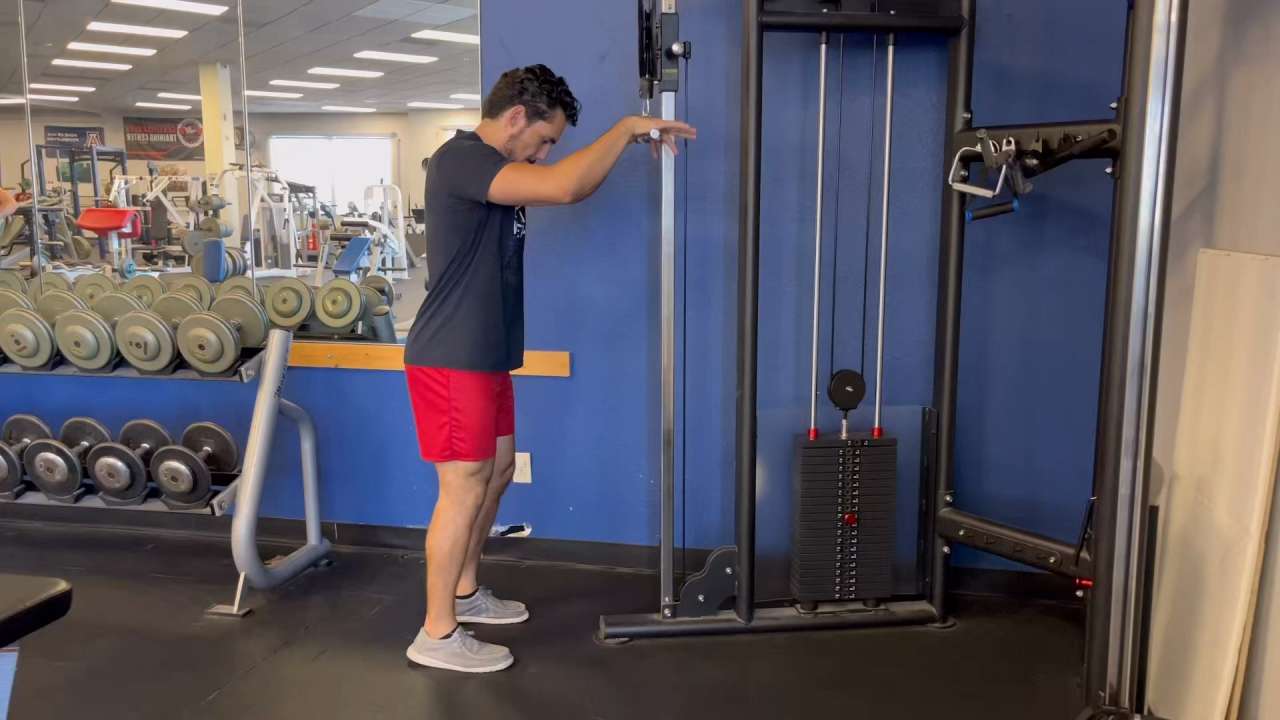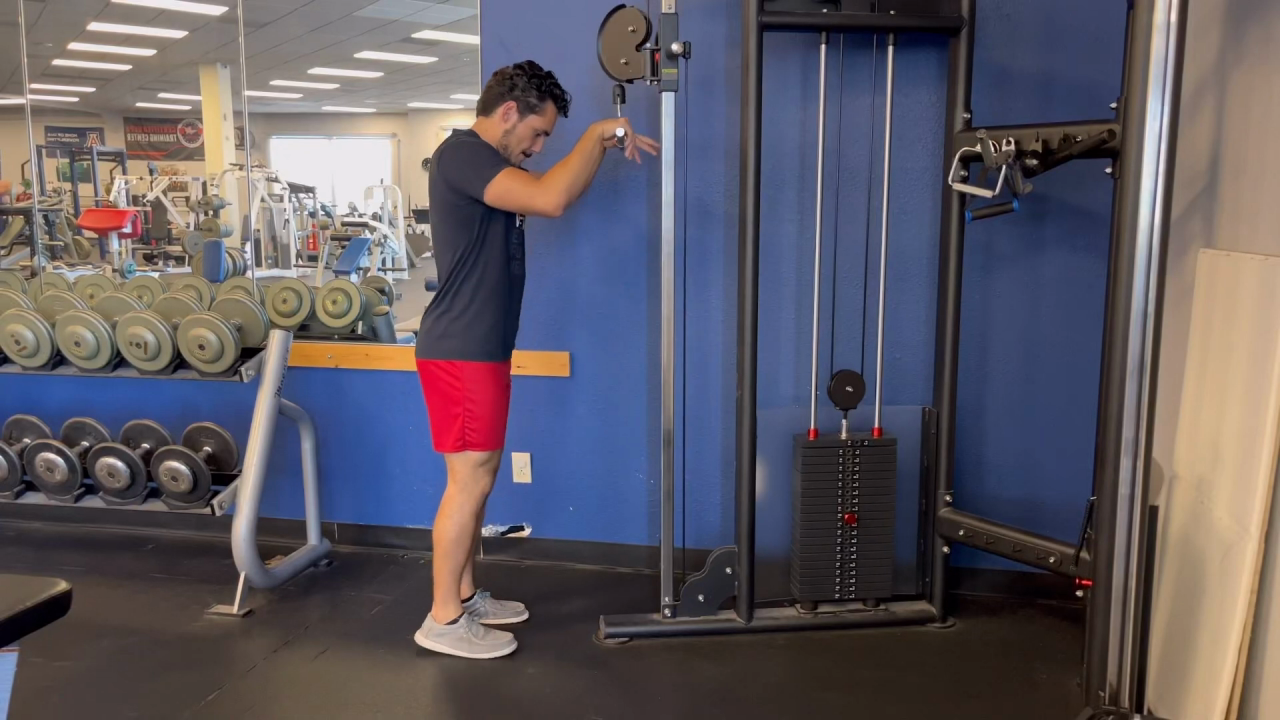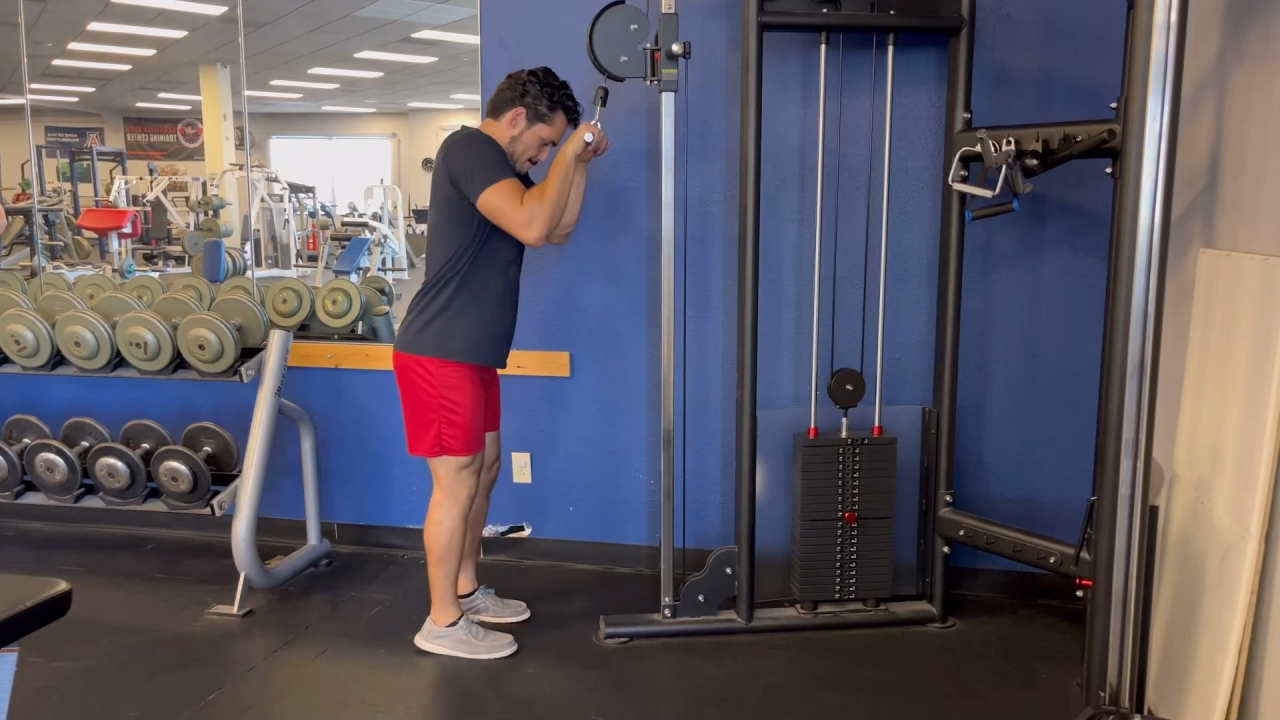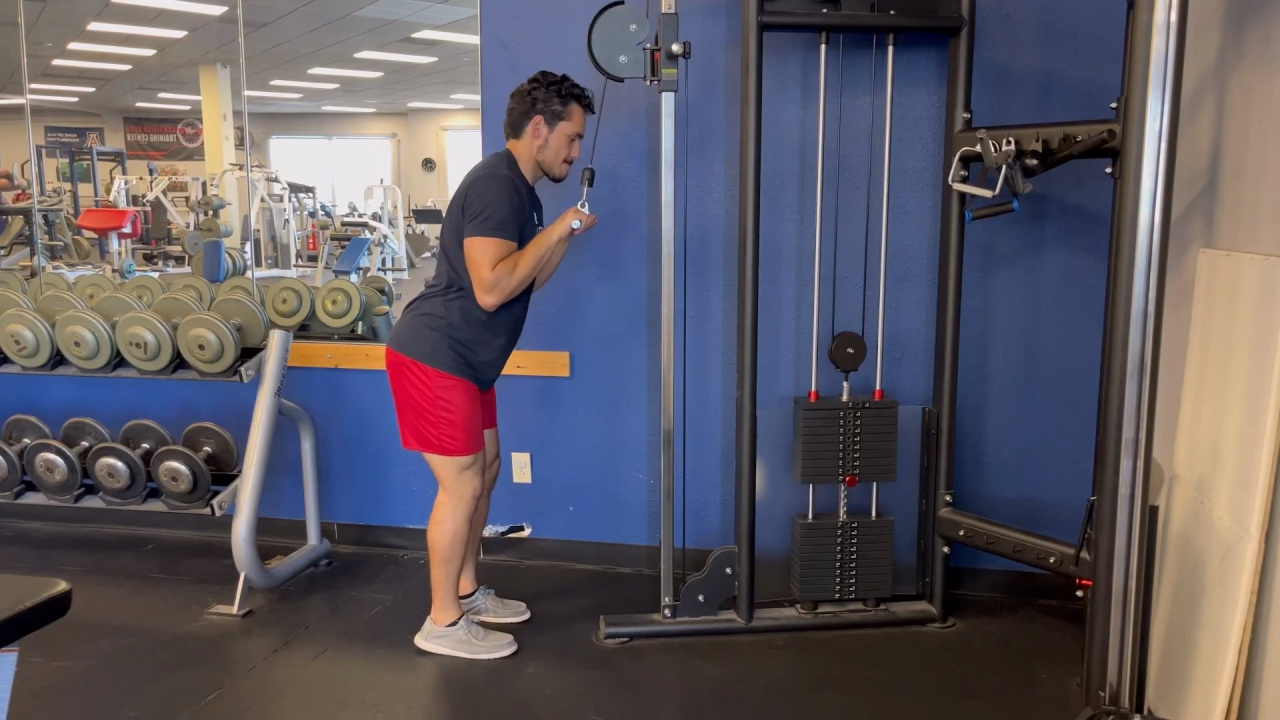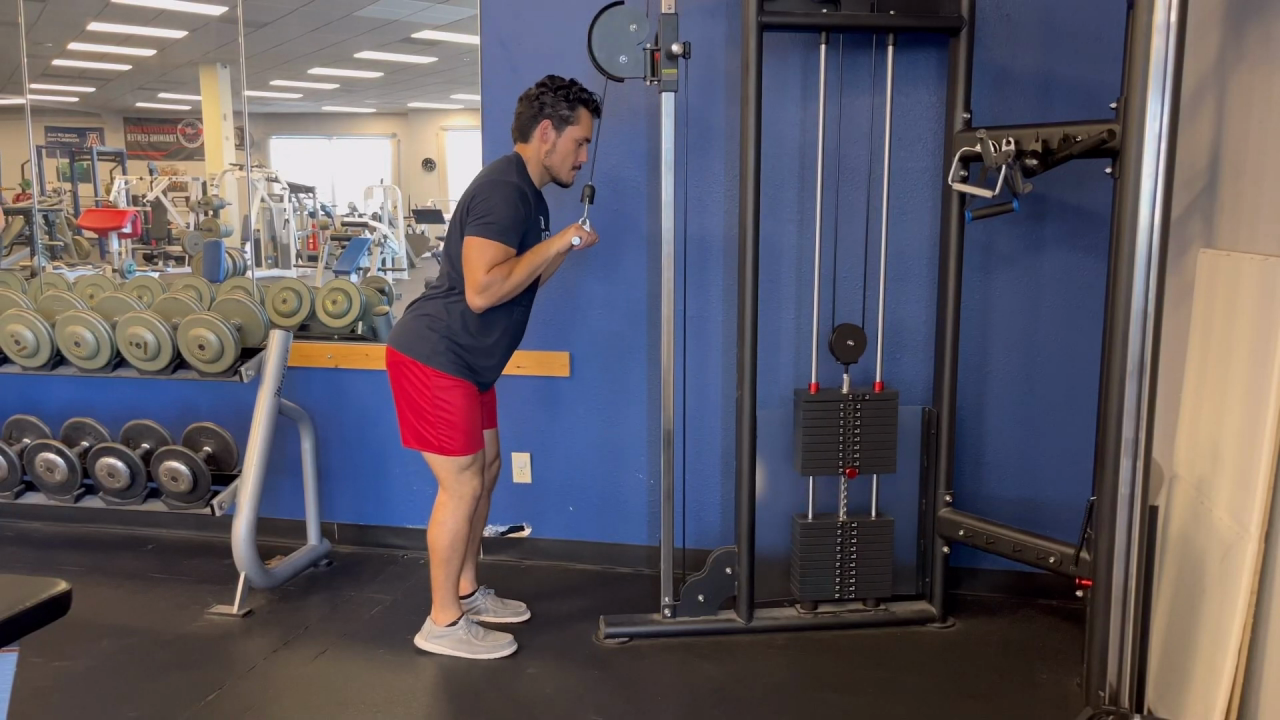
dt=0.7s
person 1, frame 1
left shoulder: (499, 167)
right shoulder: (460, 159)
left elbow: (569, 188)
right elbow: (563, 186)
left wrist: (625, 140)
right wrist: (629, 127)
left hip: (485, 355)
right hip: (451, 360)
left knee: (495, 473)
right knee: (462, 491)
left ankle: (465, 591)
right ankle: (438, 633)
person 1, frame 2
left shoulder: (491, 163)
right shoulder: (461, 155)
left elbow: (552, 195)
right elbow: (551, 199)
left wrist: (603, 144)
right wrist: (596, 134)
left hip: (480, 349)
right hip: (461, 352)
left knee: (478, 477)
right knee: (469, 480)
left ankle: (464, 594)
right ankle: (443, 620)
person 1, frame 3
left shoulder: (500, 165)
right shoulder: (469, 149)
left elbow: (556, 230)
right elbow: (532, 227)
left wrist: (579, 159)
right wrist: (568, 152)
left hip: (471, 349)
right hip: (439, 351)
left knee: (483, 469)
right knee: (456, 483)
left ankle: (466, 590)
right ankle: (443, 622)
person 1, frame 4
left shoulder: (519, 188)
right shoulder: (495, 184)
left elbow: (526, 282)
right elbow: (491, 290)
left wrist: (566, 233)
right wrist: (555, 229)
left hip: (463, 357)
right hip: (434, 356)
left knee: (484, 470)
right knee: (463, 484)
left ankle: (467, 592)
right ankle: (444, 622)
person 1, frame 5
left shoulder: (524, 189)
right shoulder: (504, 189)
left elbow: (520, 280)
right elbow: (482, 290)
left wrist: (566, 247)
right wrist: (557, 242)
left hip: (464, 358)
right hip: (433, 357)
left knee: (484, 470)
right knee: (462, 486)
left ankle: (467, 592)
right ankle: (443, 623)
